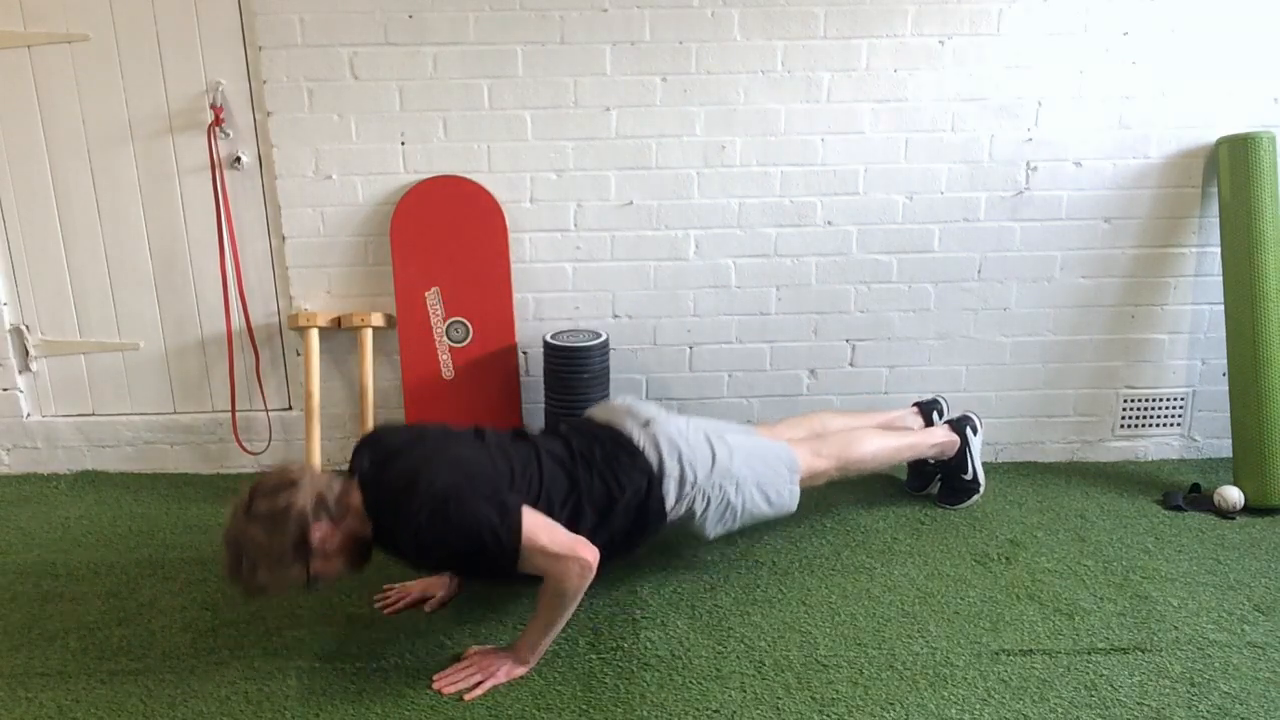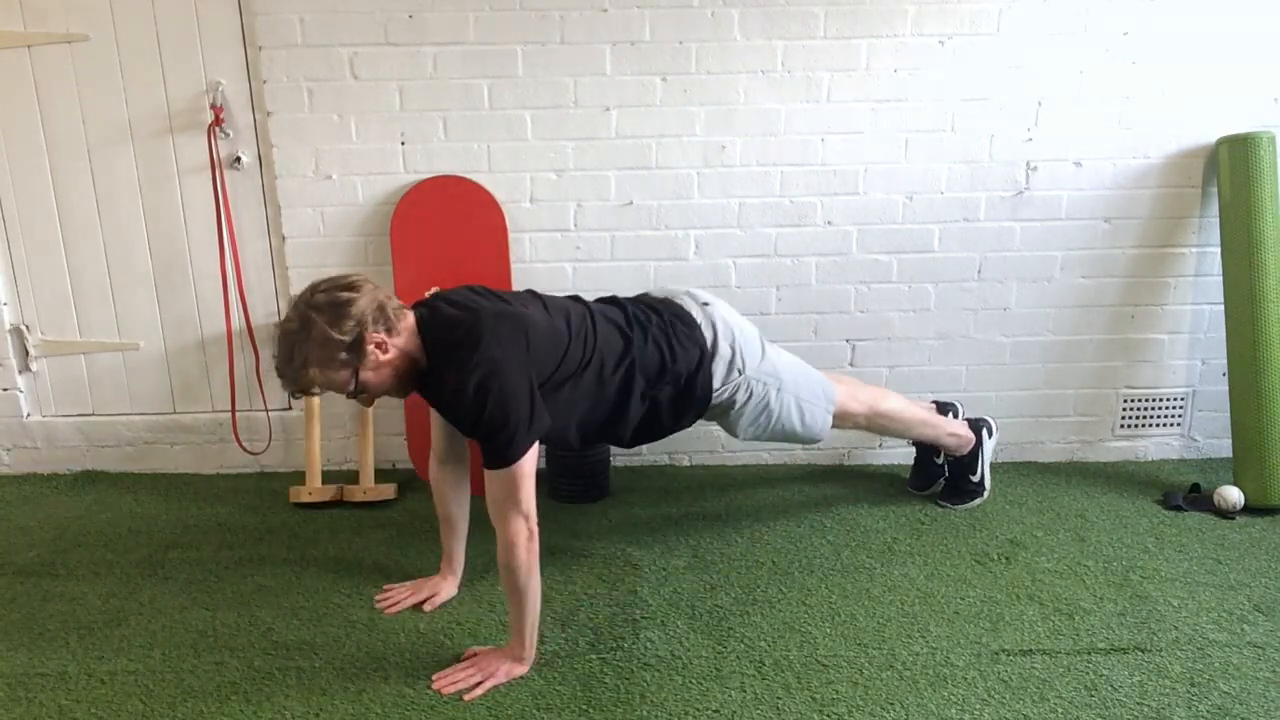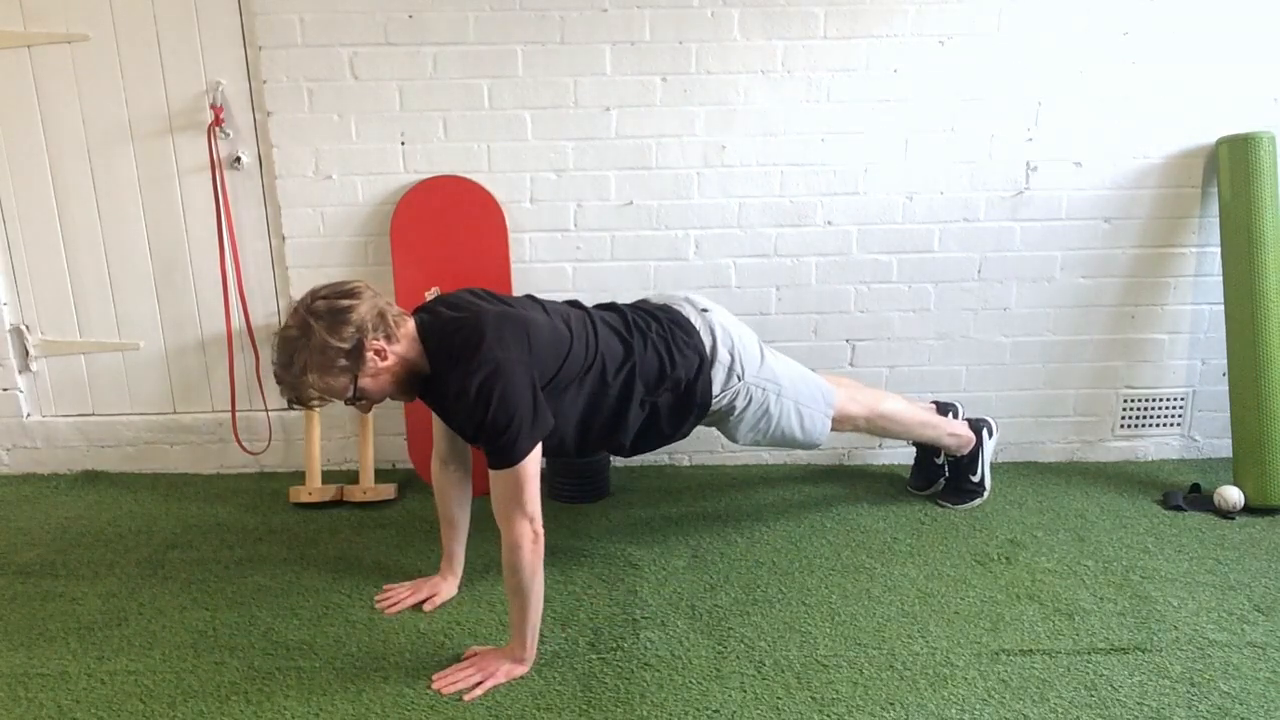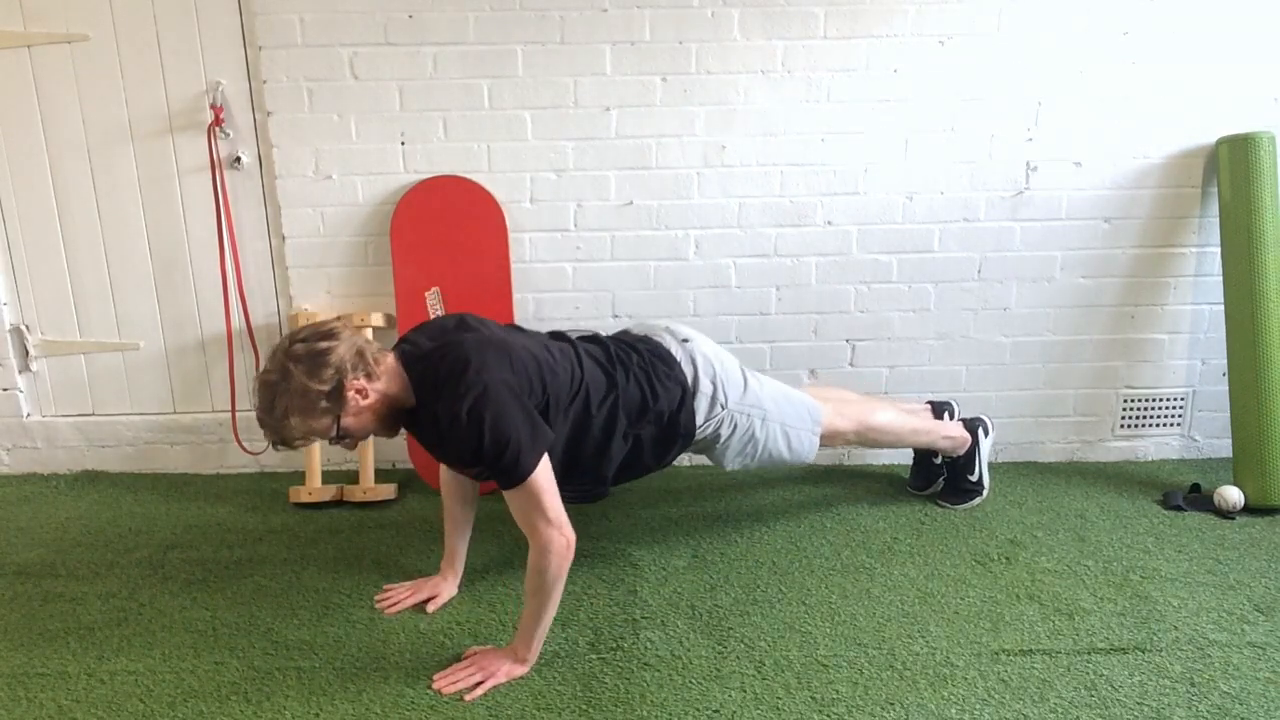
dt=0.5s
person 1, frame 1
left shoulder: (426, 511)
right shoulder: (374, 460)
left elbow: (577, 558)
left wrist: (519, 657)
right wrist: (449, 569)
left hip: (650, 471)
right hip: (616, 431)
left knee: (811, 460)
right knee: (776, 443)
left ankle: (947, 440)
right ankle: (918, 417)
person 1, frame 2
left shoulder: (487, 368)
right shoulder: (430, 332)
left elbow: (517, 526)
right elbow: (448, 457)
left wrist: (518, 655)
right wrist: (448, 573)
left hip: (704, 353)
right hip: (667, 331)
left knee: (835, 408)
right knee: (823, 403)
left ankle: (964, 439)
right ankle: (938, 418)
person 1, frame 3
left shoulder: (490, 370)
right shoulder: (430, 335)
left elbow: (523, 529)
right elbow: (451, 457)
left wrist: (518, 654)
right wrist: (448, 572)
left hip: (702, 360)
right hip: (665, 336)
left knee: (834, 411)
right knee: (821, 405)
left ankle: (963, 438)
right ankle: (939, 418)
person 1, frame 4
left shoulder: (477, 399)
right shoulder: (417, 360)
left elbow: (554, 538)
right elbow: (459, 460)
left wrist: (519, 655)
right wrist: (449, 573)
left hip: (683, 388)
right hip: (647, 362)
left knee: (829, 425)
right knee: (807, 415)
left ankle: (961, 438)
right ankle: (932, 414)
